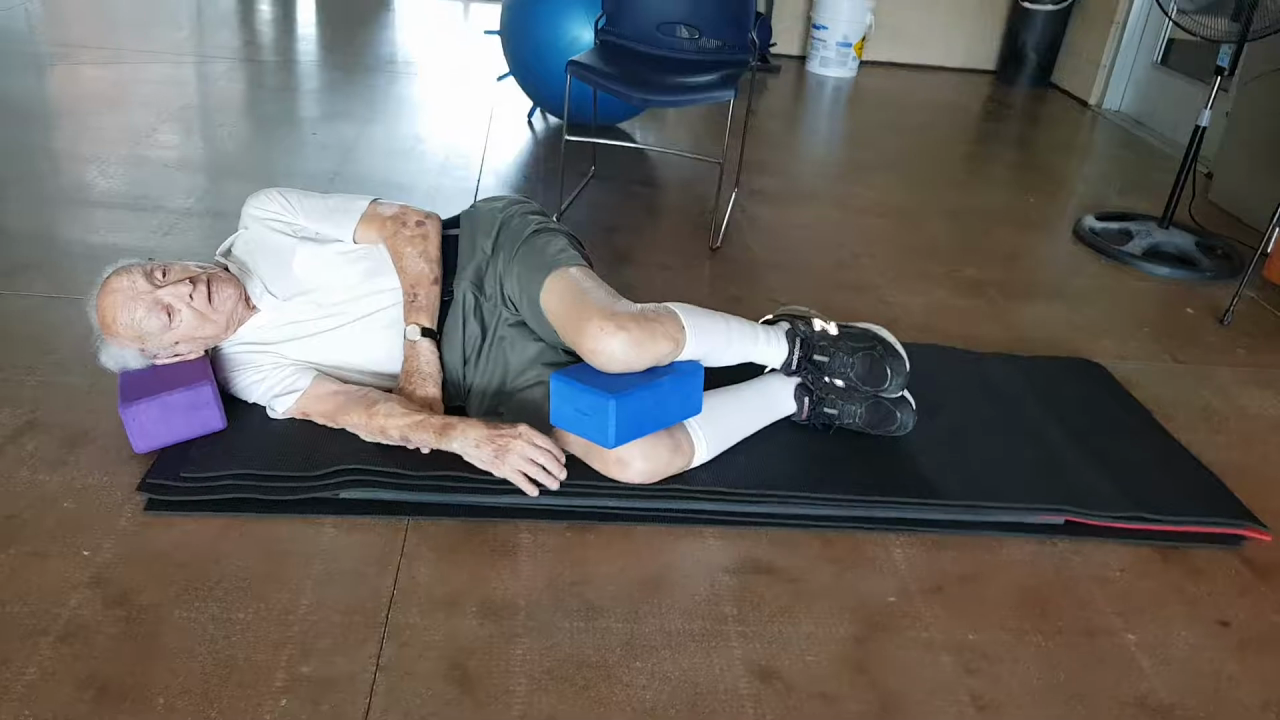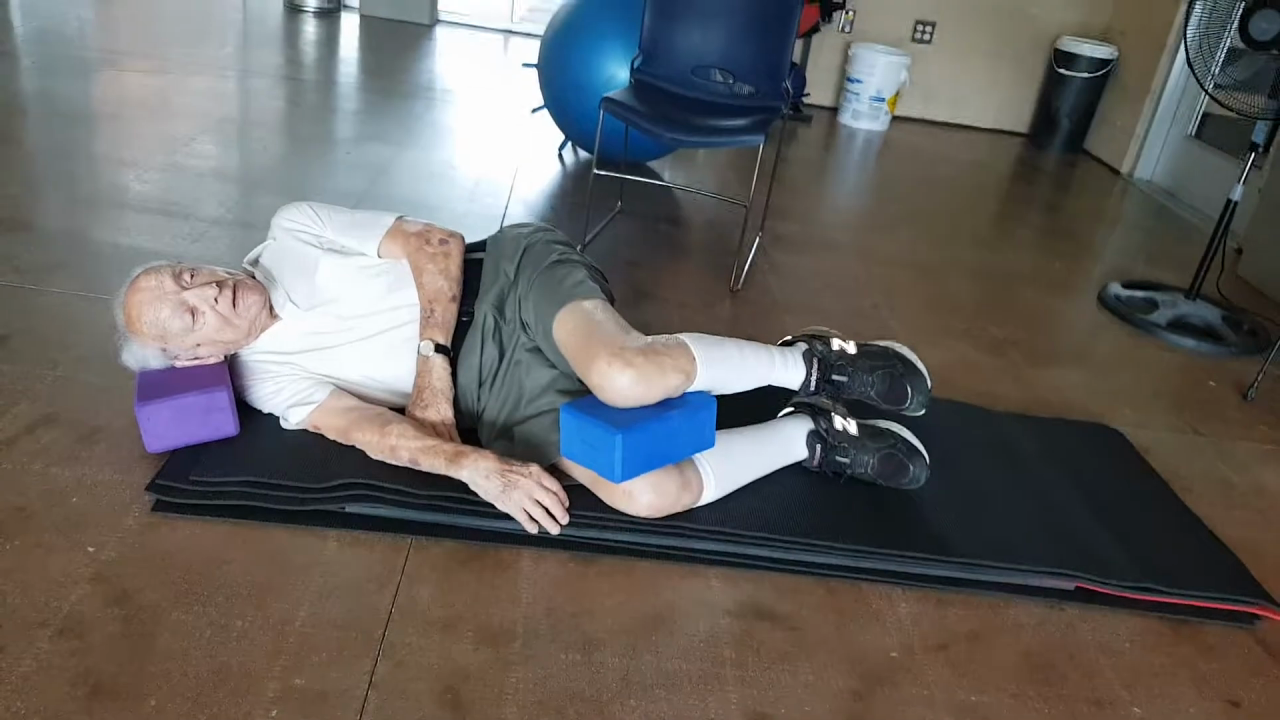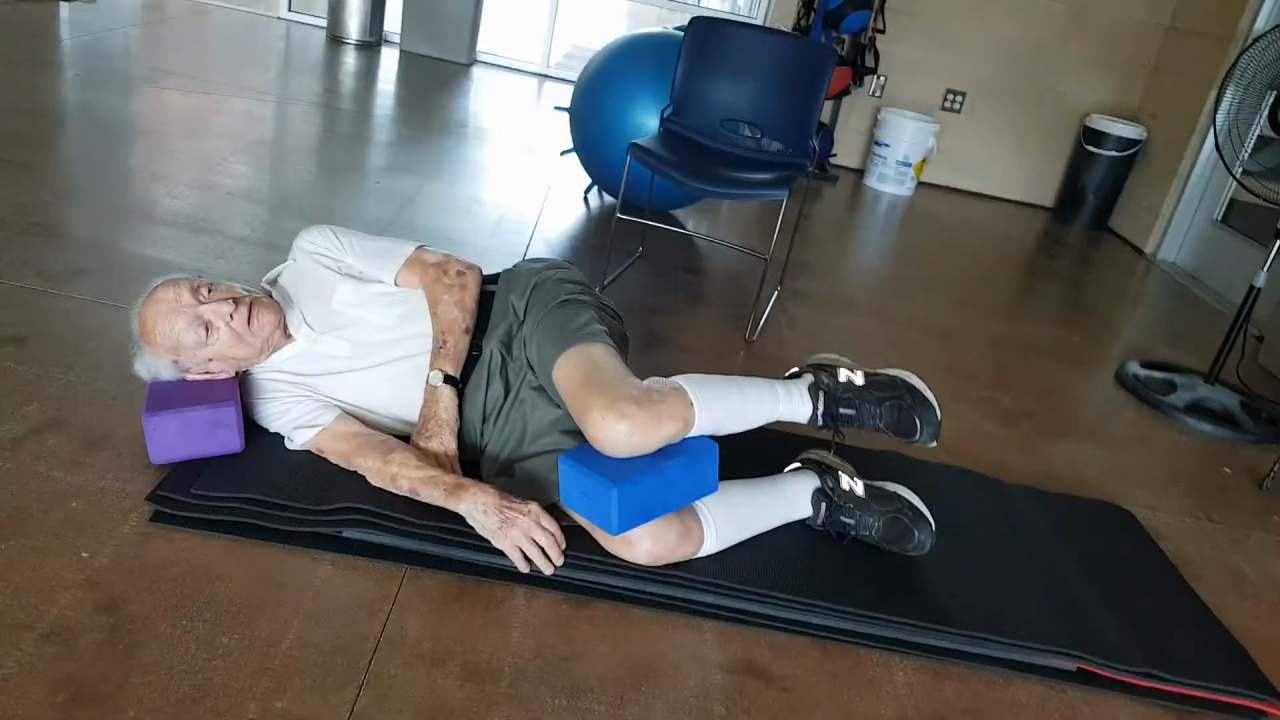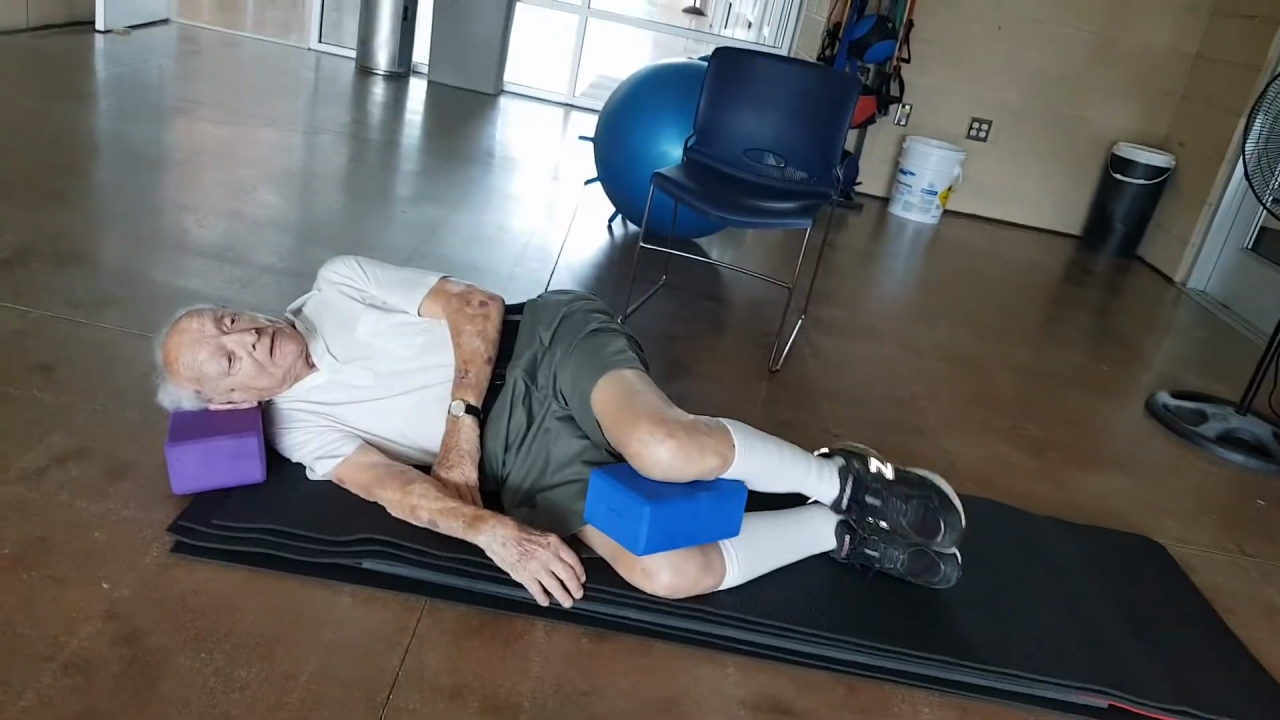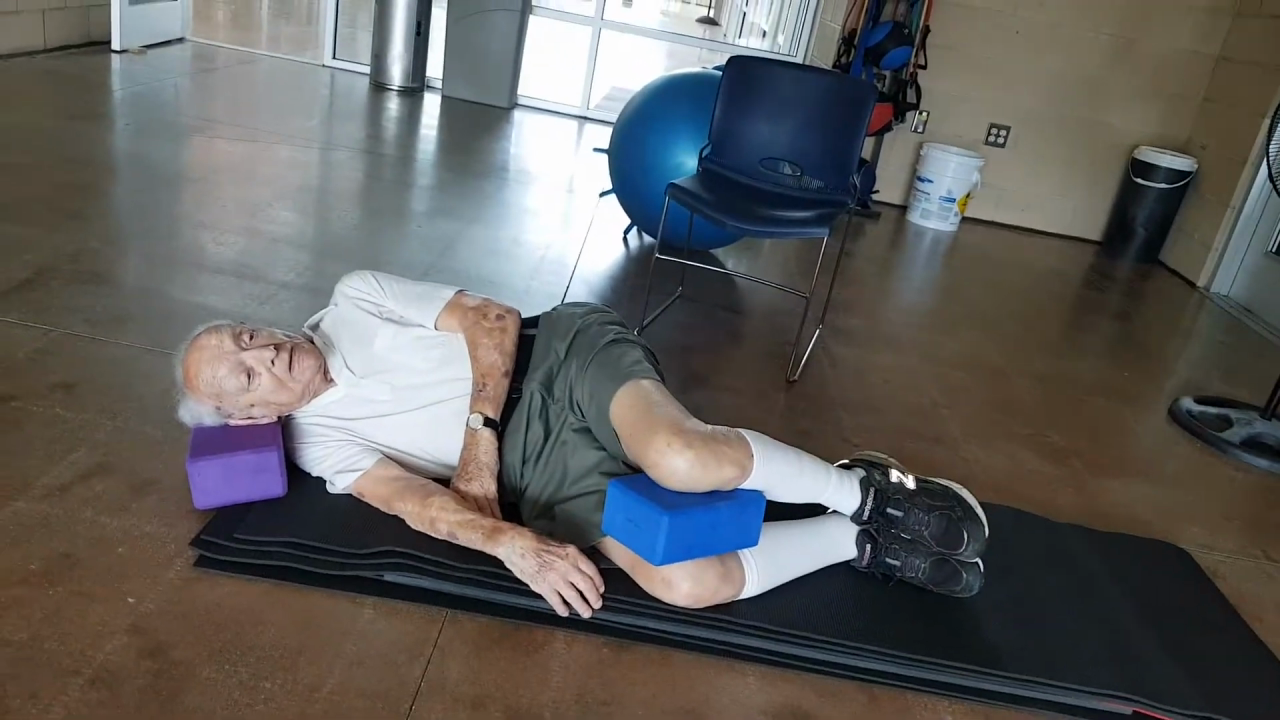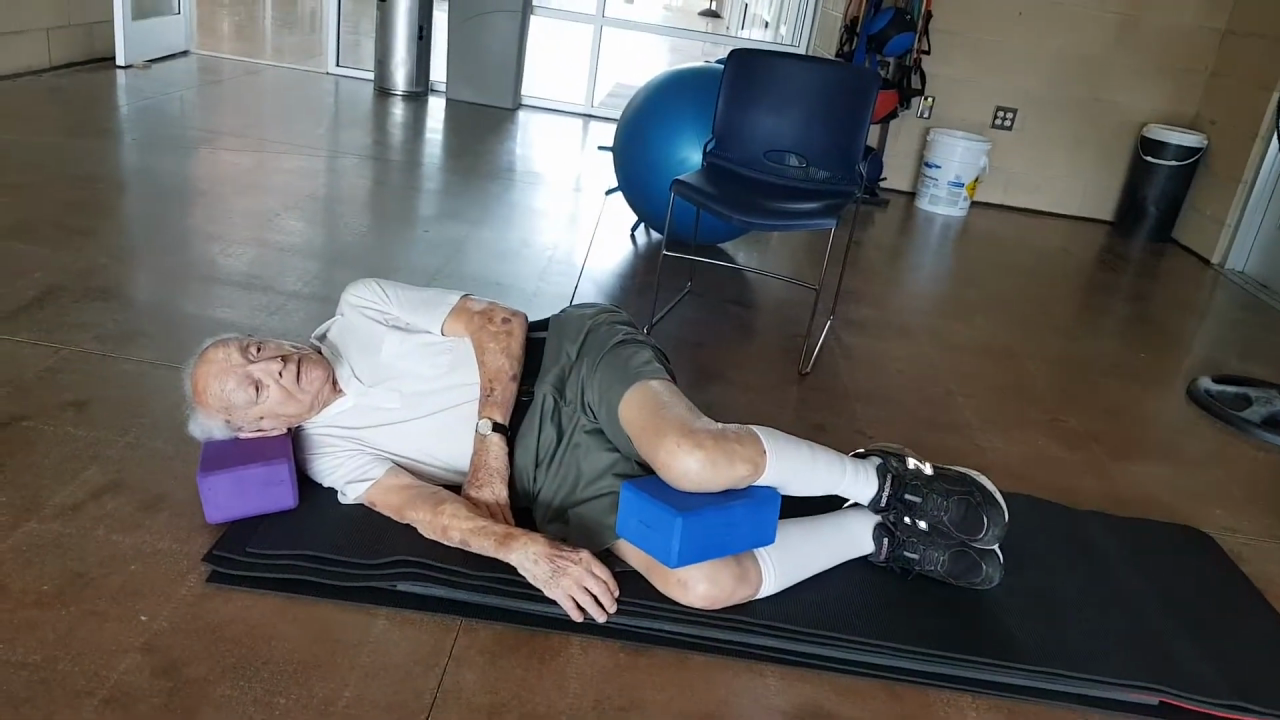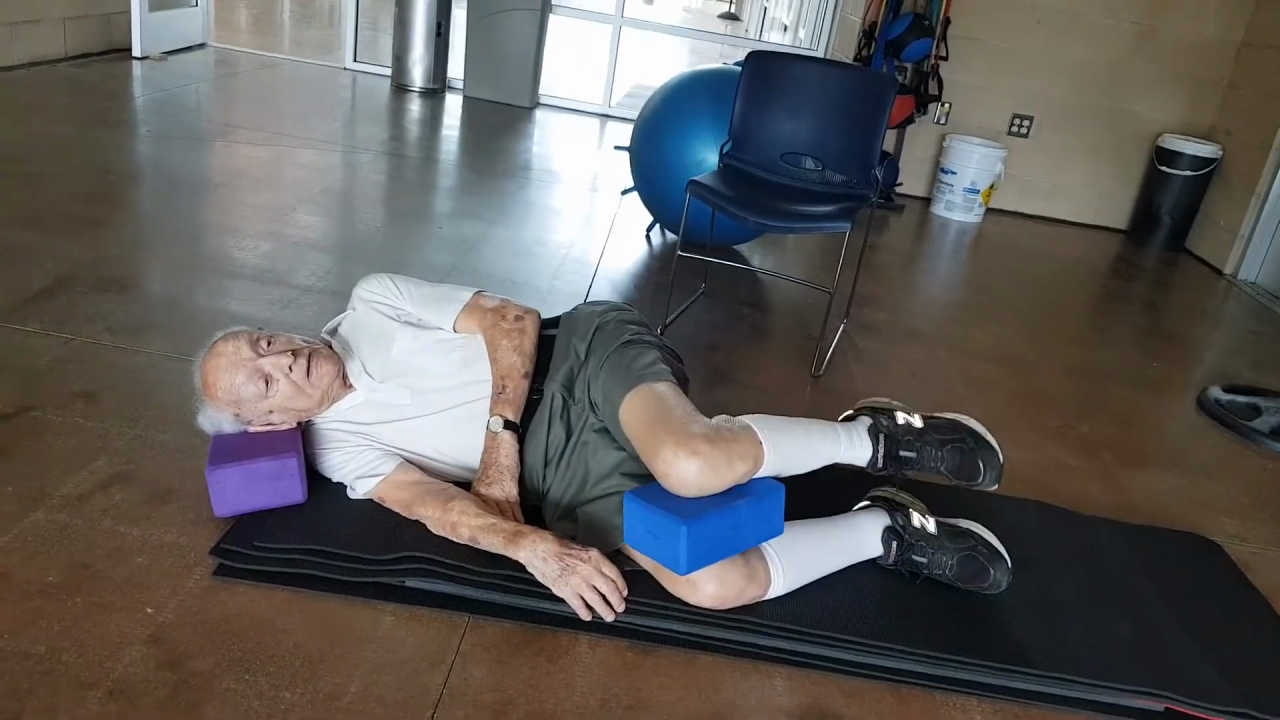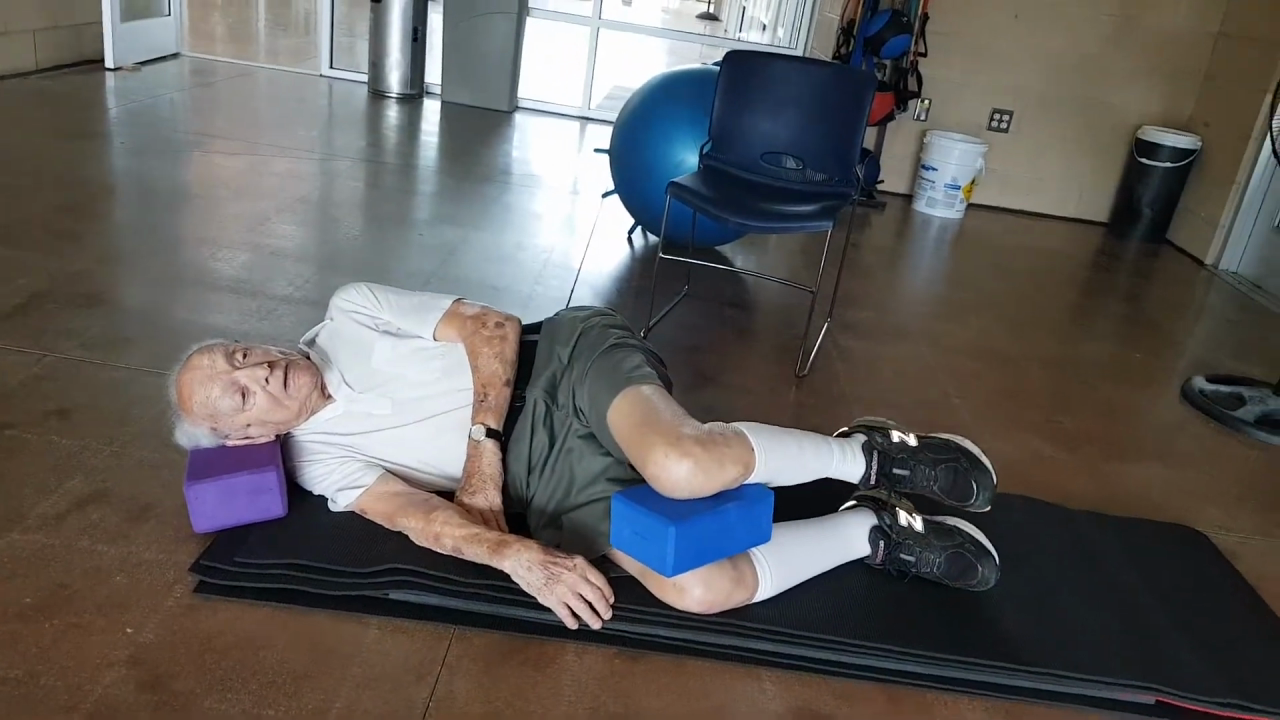
dt=0.5s
person 1, frame 1
left shoulder: (263, 220)
right shoulder: (250, 373)
left elbow: (412, 226)
right elbow: (362, 415)
left wrist: (417, 344)
right wrist: (465, 435)
right hip: (478, 369)
left knee: (615, 340)
right knee: (638, 458)
left ankle: (787, 343)
right ankle: (796, 396)
person 1, frame 2
left shoulder: (292, 231)
right shoulder: (267, 383)
left elbow: (436, 245)
right elbow: (377, 431)
left wrist: (429, 356)
right wrist: (474, 465)
right hip: (495, 392)
left knee: (623, 375)
right knee: (646, 493)
left ankle: (806, 364)
right ankle: (811, 438)
person 1, frame 3
left shoulder: (312, 255)
right shoulder: (276, 401)
left elbow: (455, 276)
right elbow: (378, 459)
left wrist: (438, 388)
right wrist: (474, 502)
right hip: (500, 431)
left knee: (621, 425)
right knee: (649, 540)
left ankle: (815, 396)
right ankle: (816, 494)
person 1, frame 4
left shoulder: (339, 281)
right shoulder: (299, 429)
left elbow: (477, 307)
right elbow: (395, 486)
left wrist: (460, 418)
right wrist: (492, 530)
right hip: (524, 457)
left knee: (663, 446)
right knee: (667, 573)
left ankle: (840, 478)
right ankle: (841, 533)
person 1, frame 5
left shoulder: (354, 299)
right shoulder: (316, 443)
left elbow: (493, 319)
right elbow: (415, 502)
left wrist: (478, 428)
right wrist: (512, 545)
right hip: (541, 472)
left knee: (679, 458)
right knee: (686, 582)
left ankle: (861, 489)
right ankle: (861, 541)
person 1, frame 6
left shoulder: (359, 307)
right shoulder: (328, 455)
left elbow: (499, 323)
right elbow: (428, 510)
left wrist: (488, 434)
right wrist: (523, 549)
right hip: (555, 471)
left knee: (692, 458)
right knee: (702, 584)
left ankle: (879, 481)
right ankle: (879, 534)
person 1, frame 7
left shoulder: (373, 303)
right shoulder: (338, 450)
left elbow: (512, 321)
right elbow: (436, 507)
left wrist: (498, 432)
right wrist: (534, 550)
right hip: (567, 473)
left knee: (689, 463)
right knee: (712, 584)
left ankle: (870, 436)
right ankle: (887, 531)
person 1, frame 8
left shoulder: (350, 311)
right shoulder: (319, 464)
left elbow: (493, 329)
right elbow: (421, 517)
left wrist: (481, 441)
right wrist: (517, 557)
right hip: (548, 478)
left knee: (681, 466)
right knee: (698, 589)
left ankle: (863, 456)
right ankle: (875, 532)
